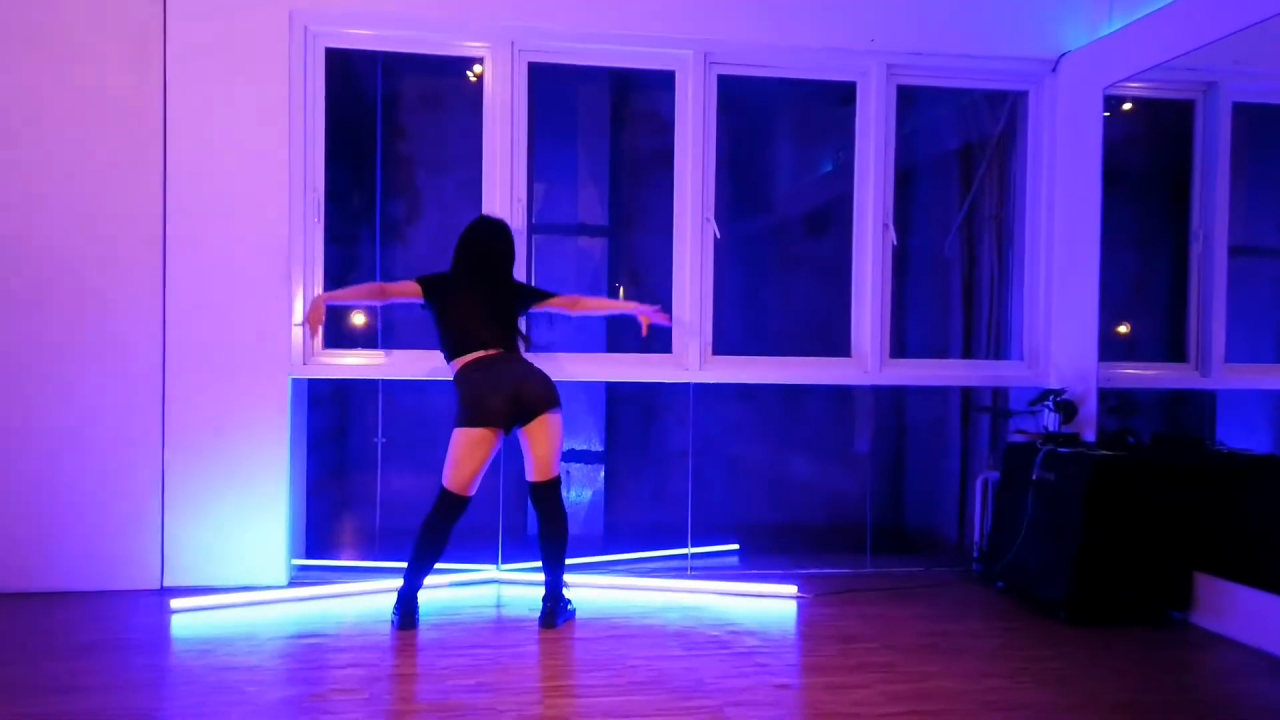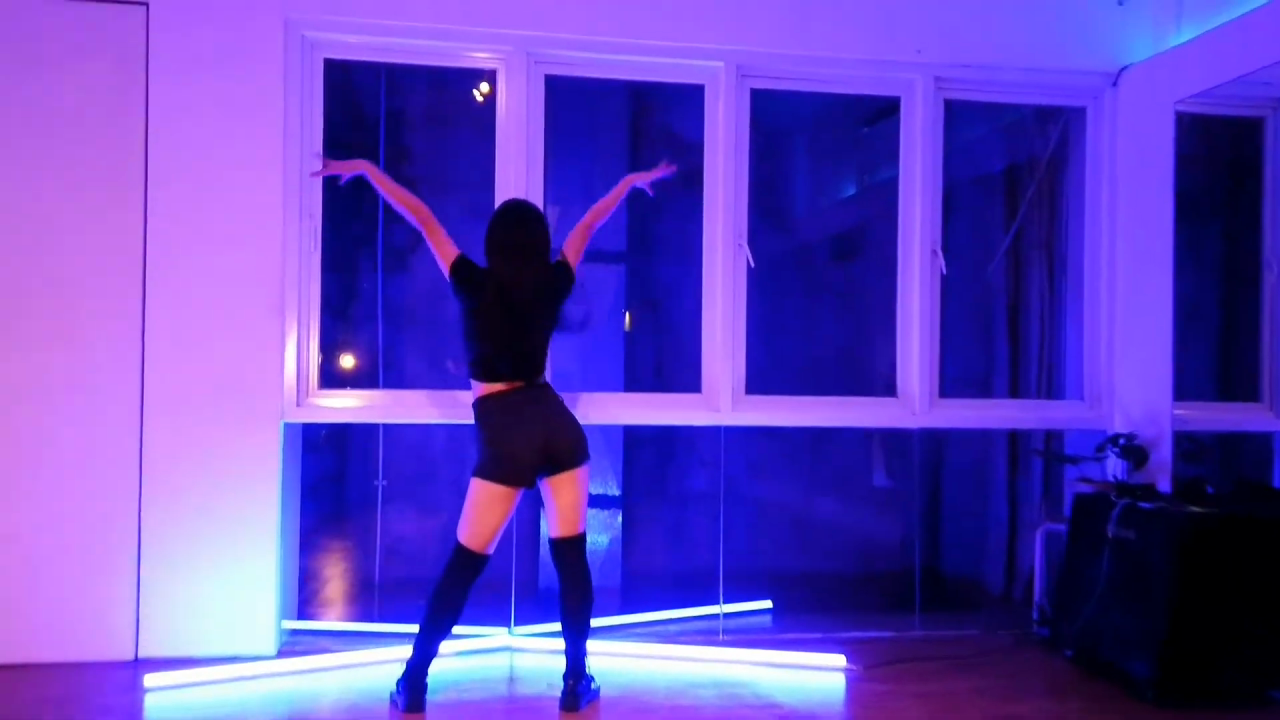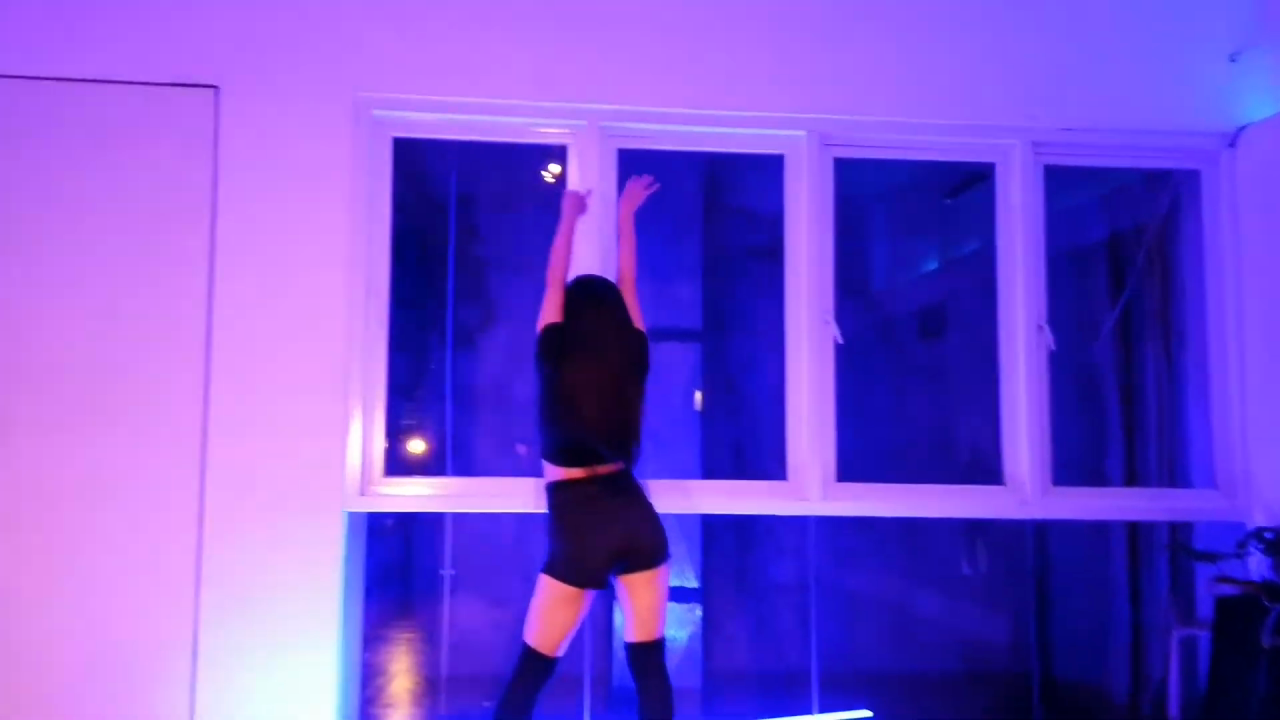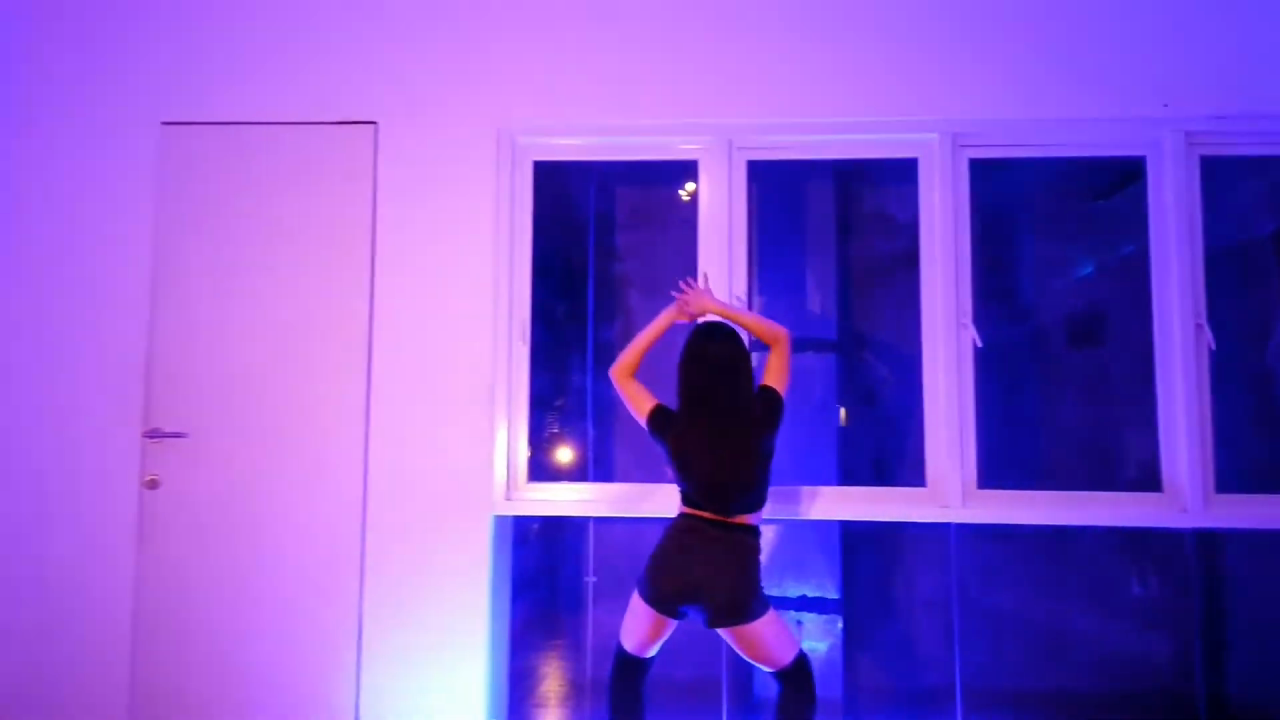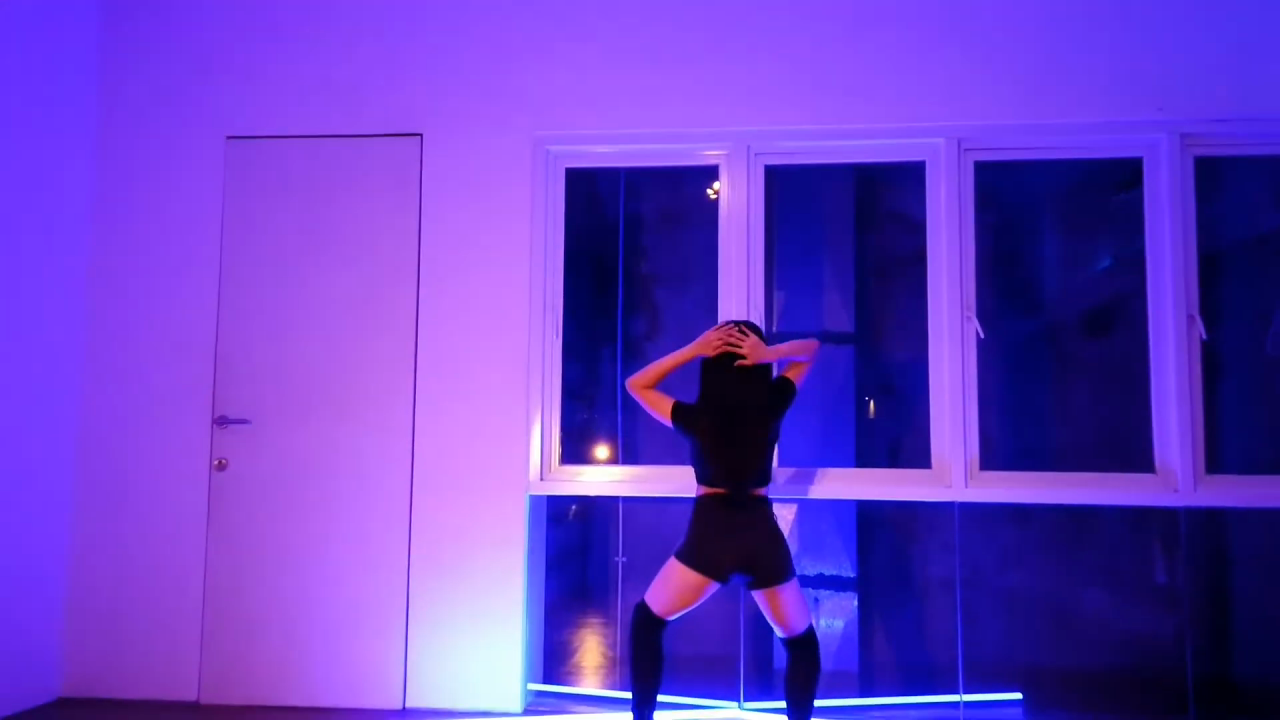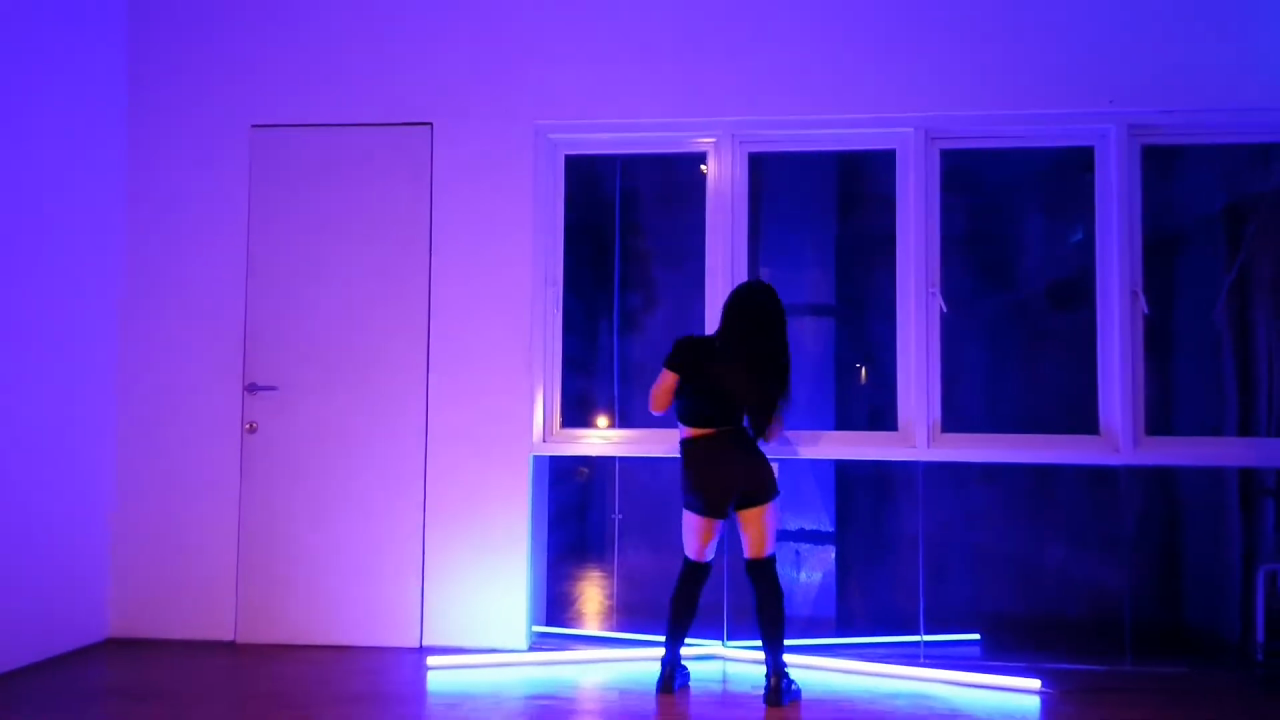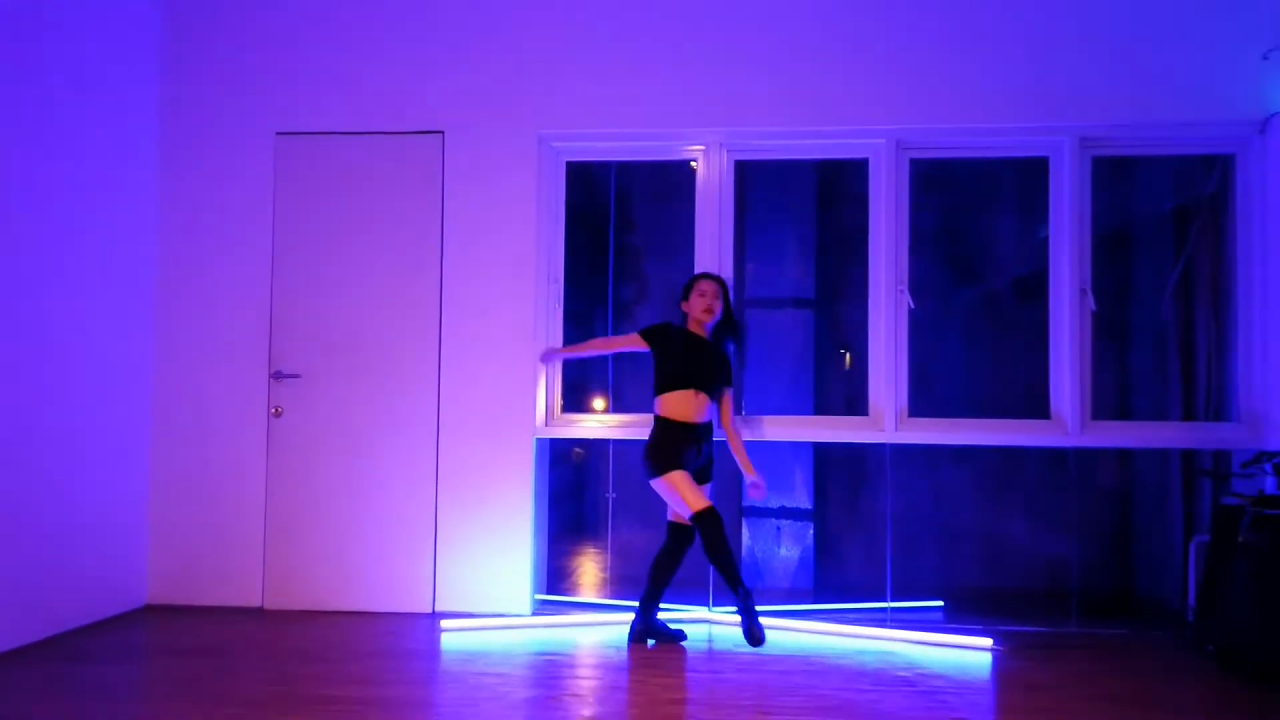
dt=0.5s
person 1, frame 1
left shoulder: (441, 287)
right shoulder: (513, 292)
left elbow: (382, 292)
right elbow: (574, 305)
left wrist: (325, 299)
right wrist: (635, 307)
left hip: (480, 392)
right hip: (532, 384)
left knee: (449, 503)
right knee: (547, 494)
left ankle: (407, 602)
right ankle: (554, 600)
person 1, frame 2
left shoulder: (475, 286)
right shoulder: (552, 286)
left elbow: (422, 219)
right elbow: (585, 228)
left wrist: (366, 168)
right wrist: (630, 182)
left hip: (505, 434)
right hip: (558, 425)
left knee: (465, 562)
right knee: (571, 555)
left ankle: (415, 679)
right ankle: (576, 679)
person 1, frame 3
left shoulder: (555, 364)
right shoulder: (634, 362)
left elbow: (550, 284)
right elbow: (631, 288)
left hip: (577, 526)
right hip: (634, 517)
left knee: (535, 664)
right knee: (647, 658)
person 1, frame 4
left shoulder: (674, 429)
right shoulder: (762, 420)
left elbow: (620, 373)
right elbow: (781, 340)
left wrist: (669, 316)
right wrist: (718, 309)
left hip: (673, 561)
right hip: (734, 571)
left knee: (629, 666)
right knee: (797, 677)
person 1, frame 5
left shoulder: (697, 417)
right shoulder: (772, 403)
left elbow: (635, 385)
right elbow: (811, 349)
left wrist: (694, 349)
right wrist: (771, 354)
left hip: (710, 533)
right hip: (763, 534)
left knee: (646, 622)
right knee: (800, 639)
person 1, frame 6
left shoulder: (689, 349)
right shoulder: (763, 368)
left elbow: (657, 405)
right elbow: (770, 429)
left wrist: (669, 369)
left hip: (704, 473)
right hip: (750, 468)
left knee: (694, 572)
right knee: (763, 572)
left ankle: (671, 667)
right ankle: (776, 676)
person 1, frame 7
left shoulder: (720, 358)
right shoulder: (667, 336)
left elbow: (727, 419)
right elbow: (612, 344)
left wrist: (747, 469)
right wrist: (564, 352)
left hip: (700, 451)
right hip: (665, 447)
left knee: (681, 535)
right knee: (708, 520)
